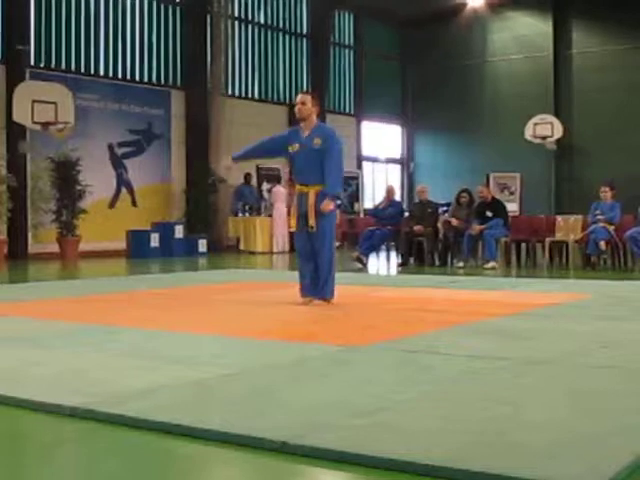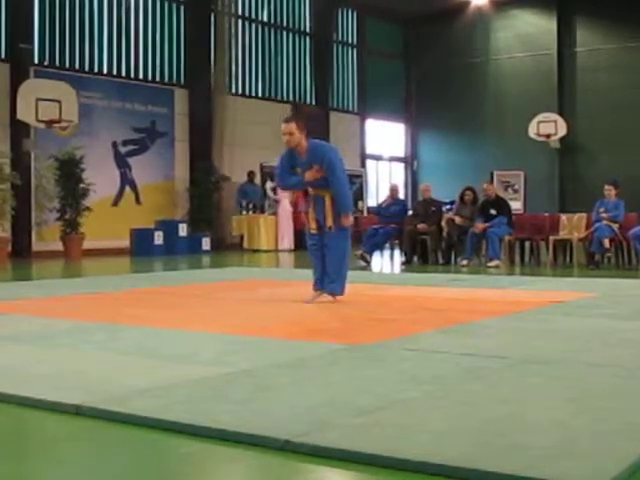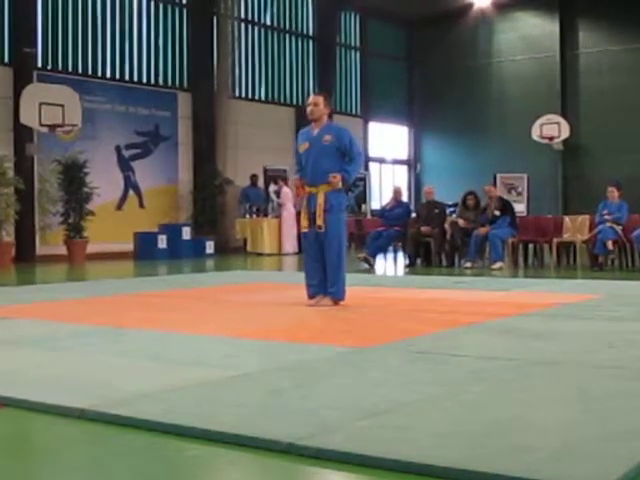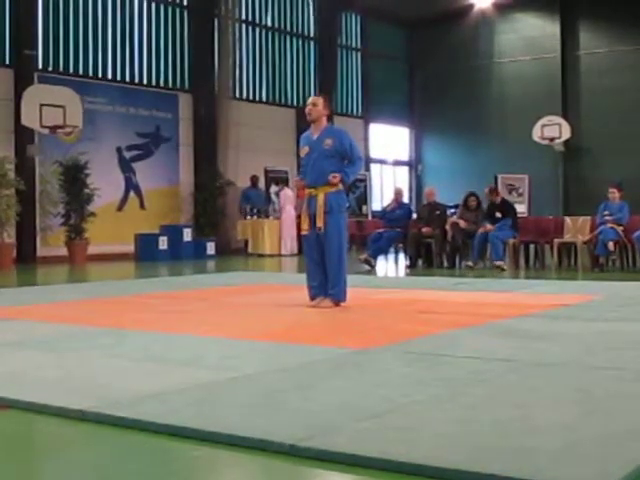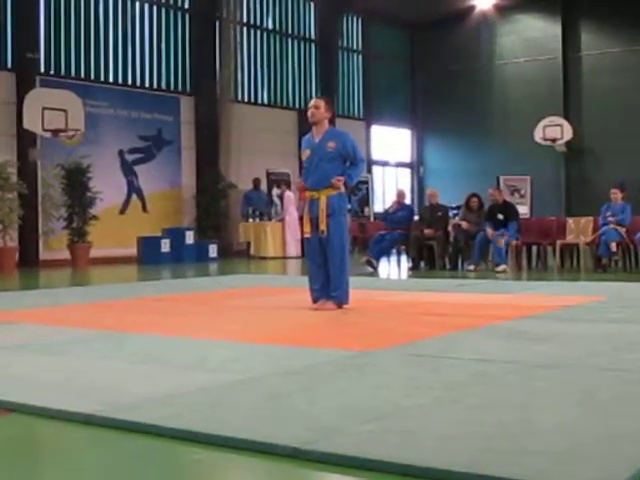
dt=1s
person 1, frame 1
left shoulder: (328, 135)
right shoulder: (291, 135)
left elbow: (334, 167)
right elbow: (265, 146)
left wrist: (331, 197)
right wrist: (237, 157)
left hip: (322, 197)
right hip: (301, 198)
left knee: (323, 247)
right knee: (304, 248)
left ankle: (324, 293)
right ankle: (310, 291)
person 1, frame 2
left shoulder: (325, 152)
right shoulder: (289, 156)
left elbow: (340, 183)
right elbow: (282, 181)
left wrist: (346, 212)
right wrist: (305, 178)
left hip: (335, 199)
right hip: (316, 199)
left knee: (336, 244)
right knee: (315, 243)
left ankle: (332, 289)
right ankle: (320, 287)
person 1, frame 3
left shoulder: (339, 132)
right shoulder: (302, 135)
left elbow: (357, 157)
left wrist: (344, 176)
right wrist: (299, 177)
left hip: (332, 197)
right hip: (309, 198)
left knee: (333, 246)
right knee: (311, 247)
left ankle: (333, 294)
right ankle: (316, 292)
person 1, frame 4
left shoulder: (338, 135)
right shoulder: (304, 138)
left elbow: (357, 160)
left wrist: (343, 177)
right wrist: (301, 180)
left hip: (332, 199)
right hip: (310, 200)
left knee: (334, 248)
right knee: (312, 249)
left ankle: (334, 295)
right ankle: (318, 293)
person 1, frame 5
left shoulder: (341, 137)
right shoulder: (306, 141)
left elbow: (359, 162)
left wrist: (347, 180)
right wrist: (303, 183)
left hip: (334, 201)
right hip: (311, 203)
left knee: (336, 250)
right knee: (314, 252)
left ankle: (337, 297)
right ankle: (320, 296)
